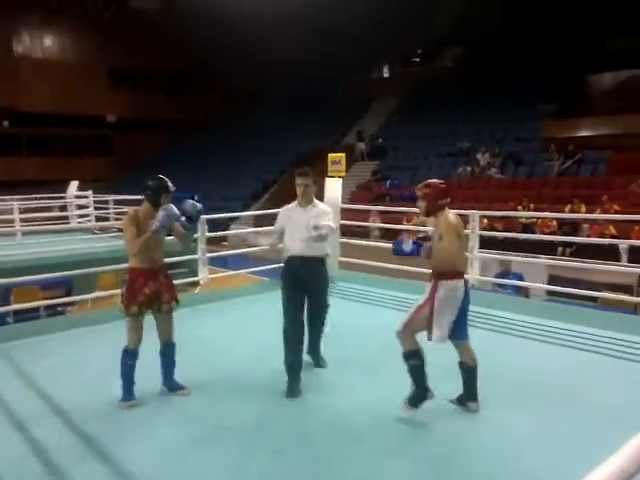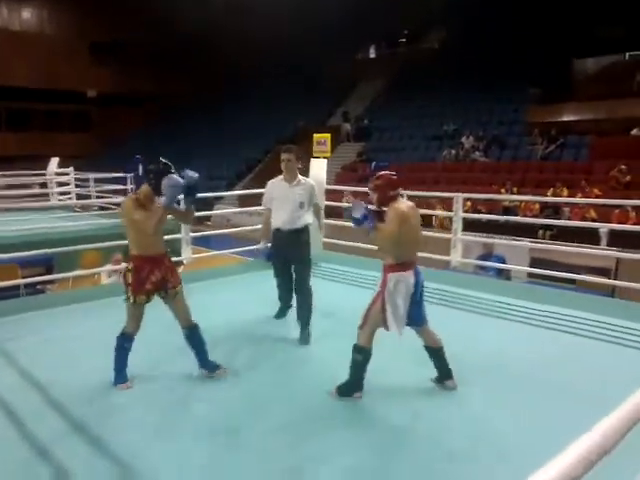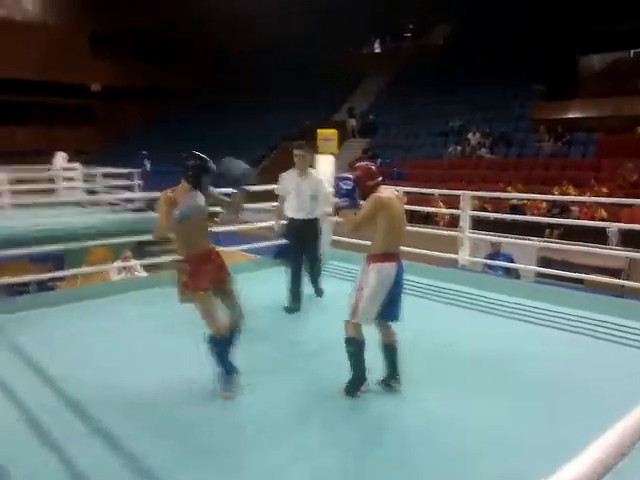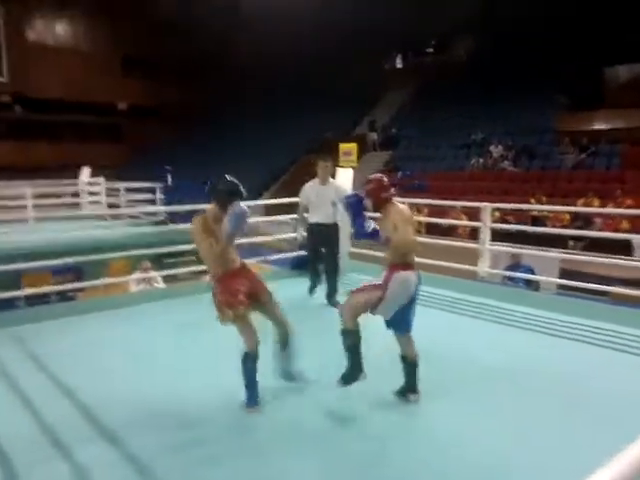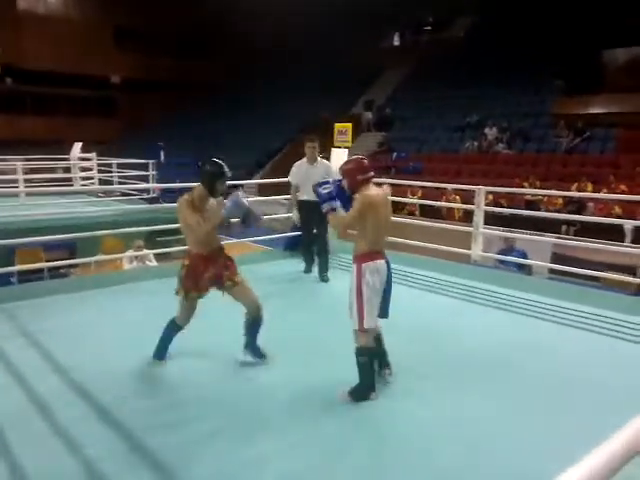
dt=0.4s
person 1, frame 1
left shoulder: (446, 221)
right shoulder: (446, 218)
left elbow: (451, 258)
left wrist: (425, 250)
left hip: (445, 286)
right hip: (457, 284)
left knee: (406, 333)
right knee: (461, 343)
left ankle: (421, 388)
right ankle: (470, 397)
person 1, frame 2
left shoulder: (396, 211)
right shoulder: (408, 206)
left elbow: (386, 242)
left wrist: (367, 223)
right wrist: (378, 217)
left hip: (396, 276)
right hip: (411, 273)
left knee: (366, 330)
right knee: (422, 328)
left ankle: (354, 386)
right ankle: (446, 376)
person 1, frame 3
left shoulder: (378, 198)
right shoulder: (393, 194)
left elbow: (351, 226)
left wrist: (344, 199)
right wrist: (352, 201)
left hip: (379, 266)
right hip: (394, 264)
left knee: (354, 323)
right knee: (383, 322)
left ankle: (358, 379)
right ankle: (392, 377)
person 1, frame 4
left shoulder: (399, 213)
right shoulder: (388, 214)
left elbow: (408, 245)
left wrist: (378, 234)
right wrist: (359, 216)
left hip: (400, 276)
right hip: (405, 275)
left knee: (348, 307)
right knee: (403, 334)
left ankle: (355, 366)
right ankle: (410, 388)
person 1, frame 5
left shoulder: (365, 198)
right shoulder: (381, 192)
left elbow: (340, 228)
left wrist: (328, 201)
right wrist: (345, 200)
left hip: (367, 265)
right hip: (379, 261)
left knee: (362, 328)
right knee: (367, 321)
left ankle: (366, 386)
right ankle: (383, 366)
person 2, frame 1
left shoulder: (165, 215)
right shoulder: (132, 217)
left elbow: (186, 240)
right elbow: (135, 249)
left wrist: (191, 221)
right wrist: (157, 226)
left hip: (161, 277)
right hip: (138, 279)
left knee: (167, 337)
right knee: (134, 341)
left ankle: (169, 381)
right ankle: (128, 392)
person 2, frame 2
left shoulder: (161, 200)
right shoulder: (131, 202)
left elbow: (188, 219)
right elbow: (151, 227)
left wrist: (188, 195)
right wrist: (166, 200)
left hip: (164, 263)
right hip: (141, 267)
left knee: (187, 319)
right knee: (133, 326)
left ankle: (205, 363)
right ankle: (119, 373)
person 2, frame 3
left shoulder: (205, 193)
right shoulder: (168, 199)
left elbow: (235, 209)
right elbow: (159, 233)
right wrist: (179, 215)
left hip: (212, 257)
right hip: (192, 266)
left knee: (238, 315)
right knee: (216, 326)
left ankle: (224, 361)
right ankle: (226, 377)
person 2, frame 4
left shoulder: (232, 216)
right shoulder: (200, 224)
right elbow: (213, 260)
right wrist: (229, 232)
left hip: (245, 274)
right hip: (226, 283)
left knee: (282, 324)
right knee: (252, 340)
left ankle: (286, 367)
right ankle: (251, 395)
person 2, frame 5
left shoulder: (215, 199)
right shoulder: (186, 203)
right elbow: (201, 234)
right wrist: (223, 213)
left hip: (220, 257)
right hip: (197, 262)
left knee: (254, 305)
right knee: (184, 317)
left ankle: (251, 346)
right ankle: (161, 349)
person 3, frame 1
left shoulder: (323, 209)
right shoulder: (286, 212)
left elbow: (327, 231)
right elbow: (278, 236)
left wrist: (316, 235)
right wrist: (274, 244)
left hip: (316, 265)
right hip: (293, 266)
left knee: (317, 314)
right knee: (292, 321)
left ankle: (315, 350)
right ankle: (293, 376)
person 3, frame 2
left shoulder: (308, 185)
right shoulder: (272, 186)
left elbow: (316, 207)
right elbow: (268, 214)
left wrist: (321, 225)
right wrist: (265, 238)
left hip: (300, 235)
right hip: (279, 235)
left knee: (302, 281)
right knee: (282, 276)
left ankle: (305, 326)
right ankle: (285, 303)
person 3, frame 3
left shoulder: (317, 179)
right shoulder: (286, 177)
left elbow: (325, 199)
right elbow: (281, 200)
left wrist: (326, 211)
right wrist: (278, 221)
left hip: (311, 222)
right hip: (293, 223)
left knee: (313, 258)
right knee: (295, 262)
left ankle: (315, 284)
right ankle: (295, 300)
person 3, frame 4
left shoulder: (337, 188)
right shoulder: (308, 187)
right elbow: (301, 209)
right wrist: (300, 226)
left hip: (331, 227)
right hip: (314, 227)
left knee: (332, 263)
right knee: (312, 259)
left ankle: (331, 296)
right ankle: (314, 282)
person 3, frame 5
left shoulder: (326, 166)
right shoulder: (298, 166)
right elbow: (294, 190)
right wrist: (295, 210)
left hip: (321, 204)
right hip: (304, 204)
left knee: (322, 238)
right knee: (306, 236)
left ankle: (323, 271)
right ankle: (309, 263)
